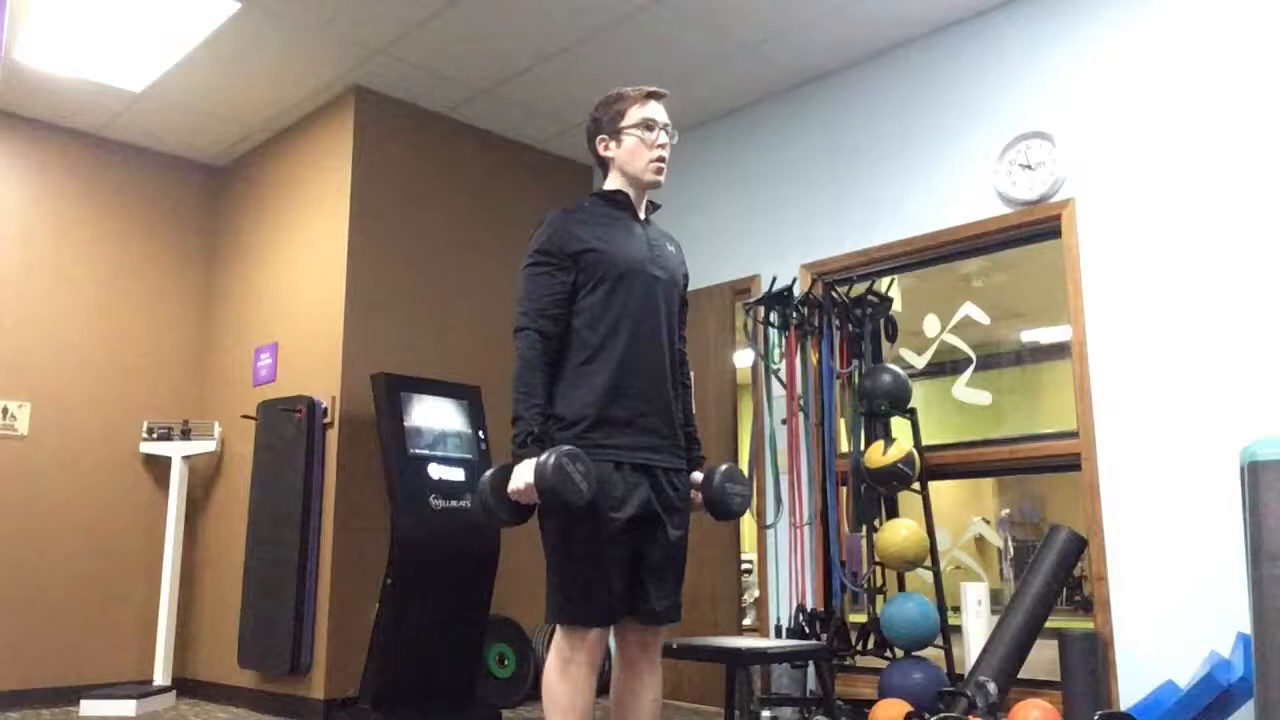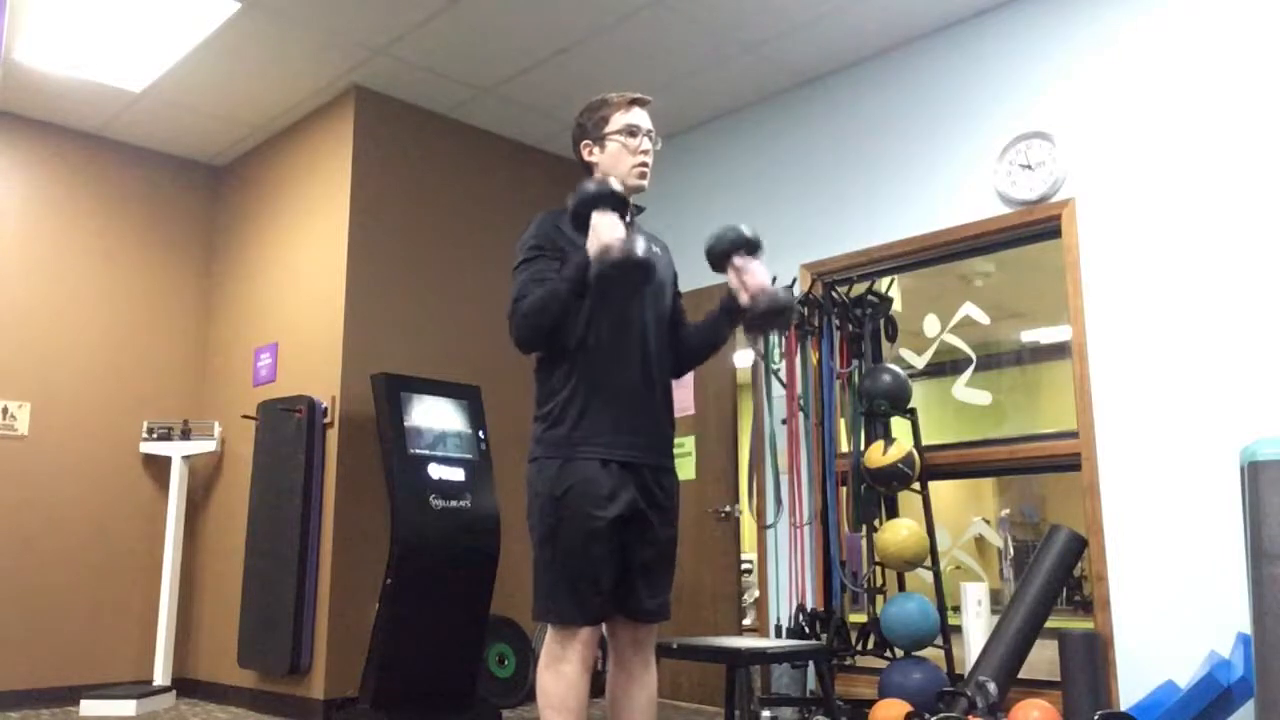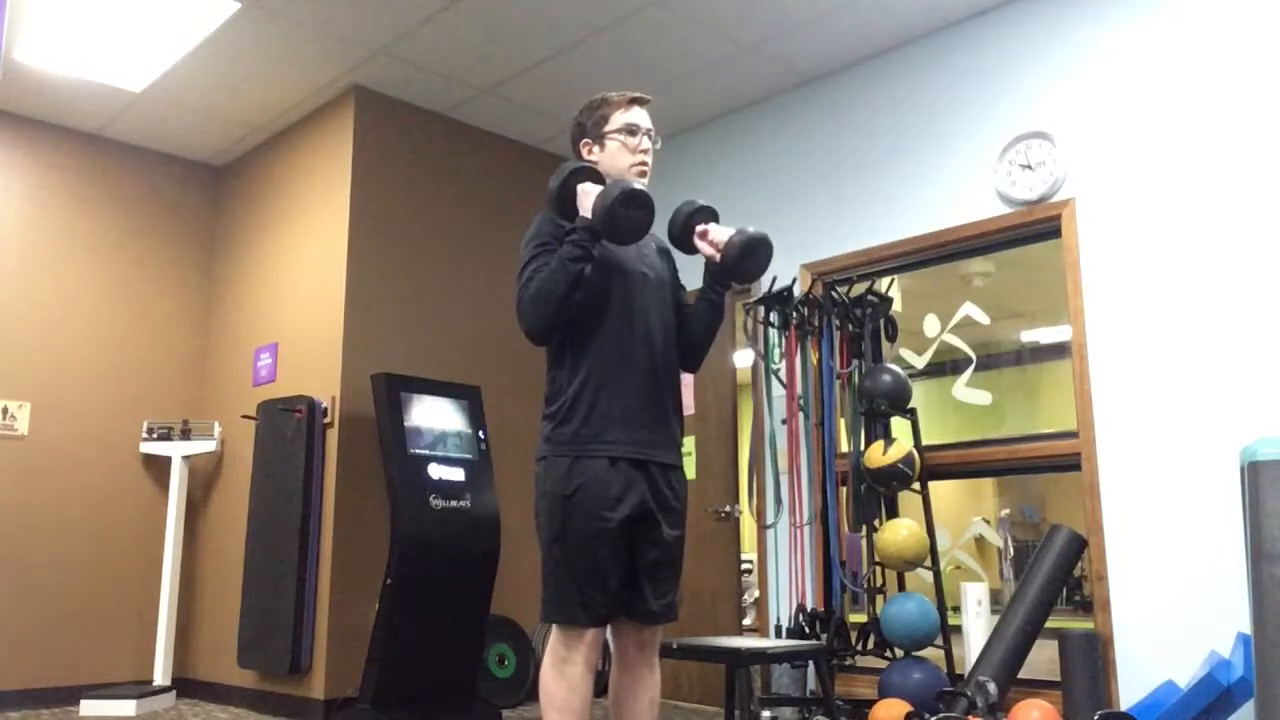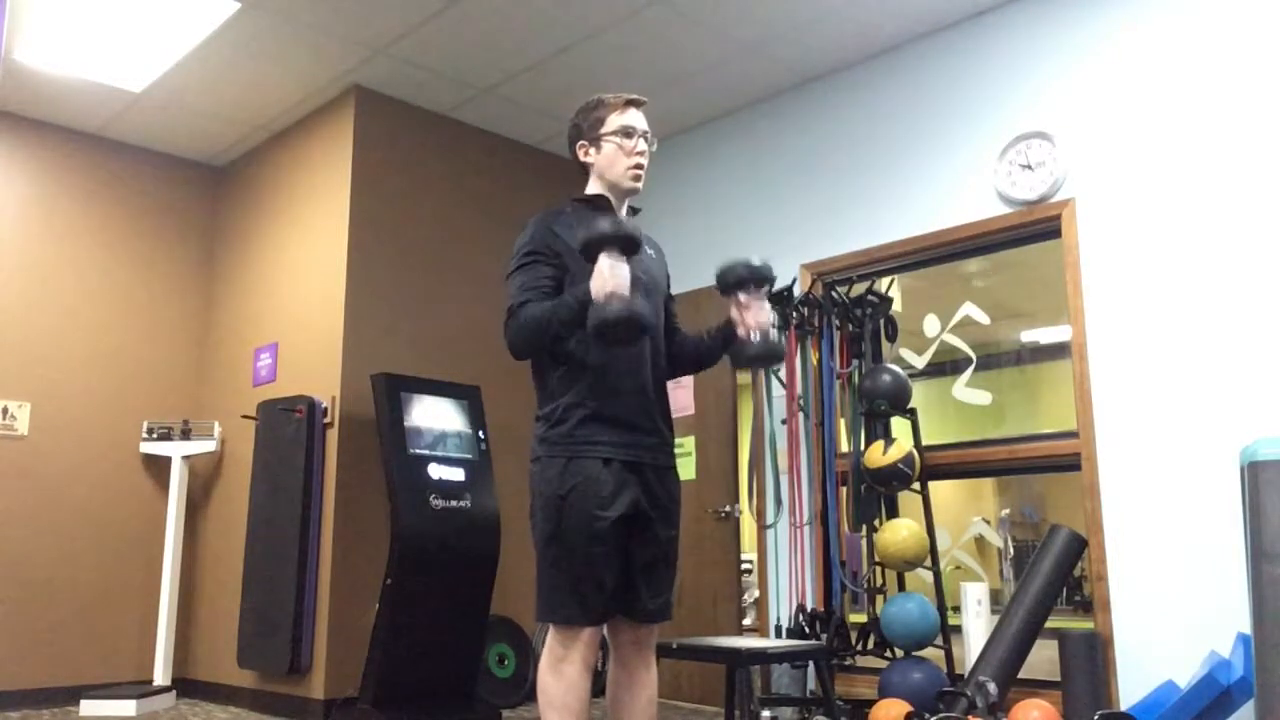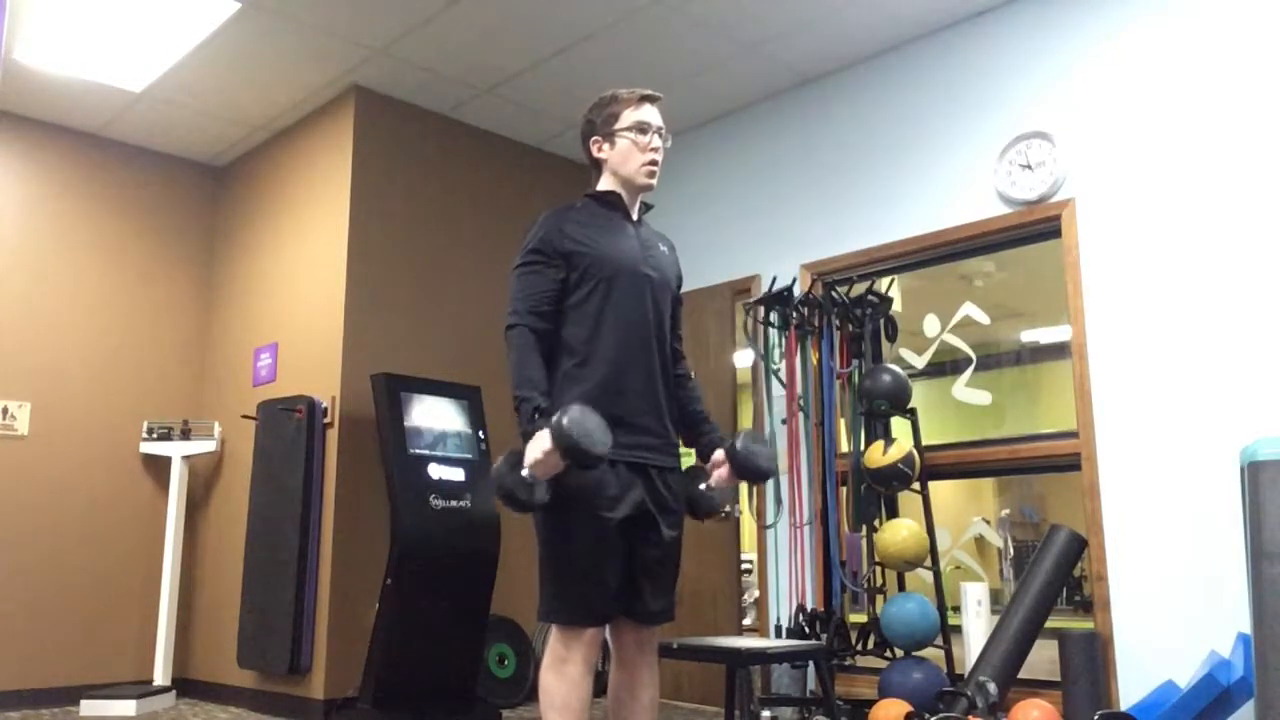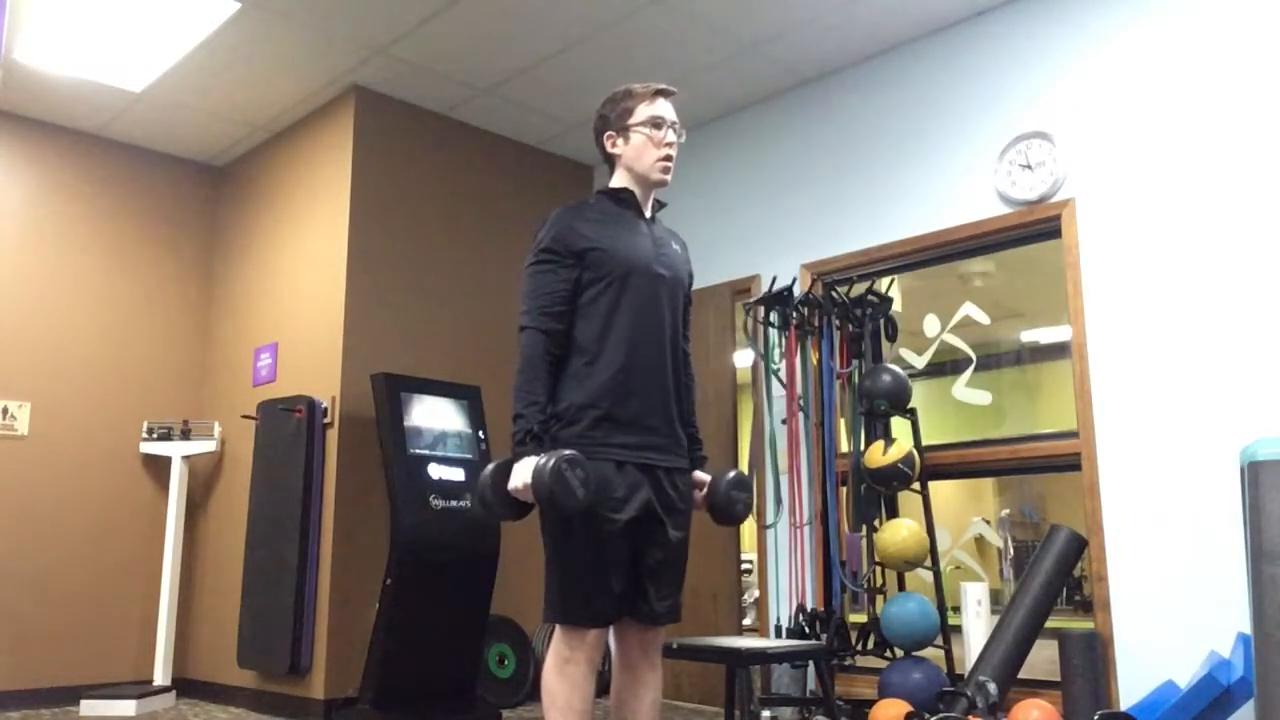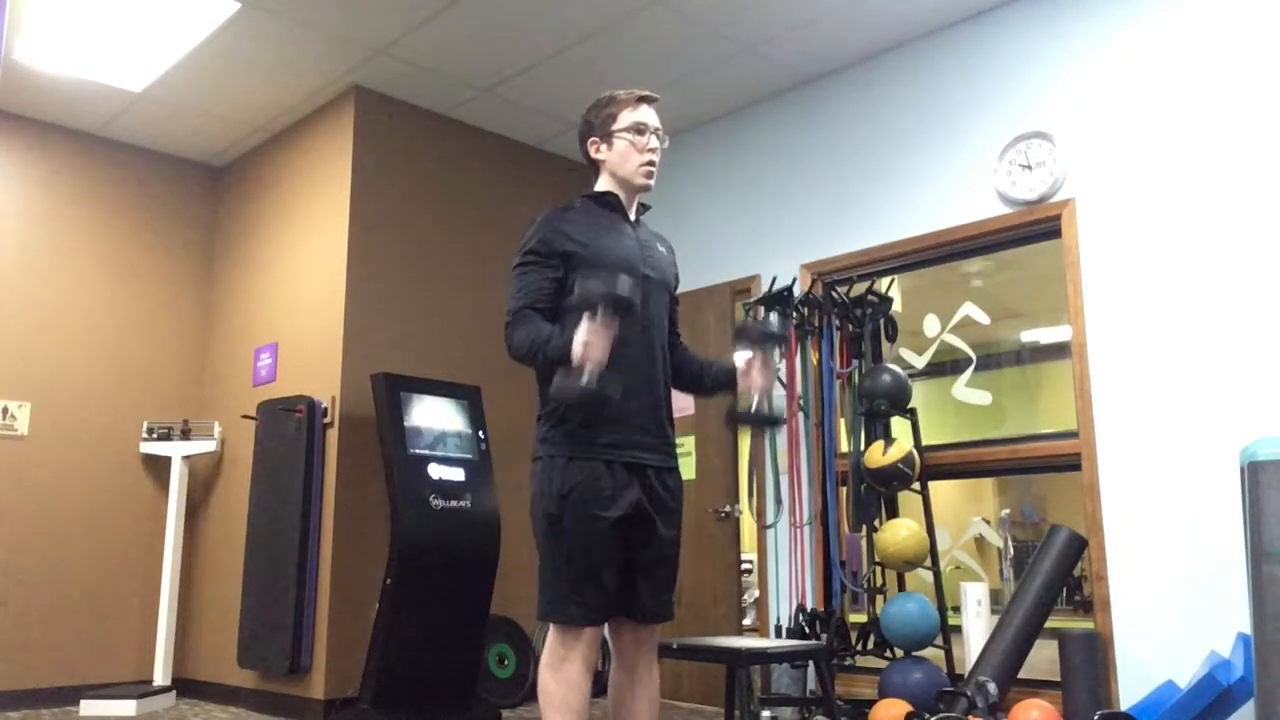
dt=0.7s
person 1, frame 1
left shoulder: (668, 247)
right shoulder: (569, 229)
right elbow: (533, 341)
left wrist: (694, 458)
right wrist: (528, 447)
left hip: (660, 467)
right hip: (589, 462)
left knee: (646, 633)
right knee: (581, 630)
person 1, frame 2
left shoulder: (657, 250)
right shoulder: (557, 229)
left elbow: (676, 357)
right elbow: (525, 326)
left wrist: (732, 307)
right wrist: (588, 261)
left hip: (649, 462)
right hip: (578, 459)
left knee: (638, 631)
right knee: (573, 629)
person 1, frame 3
left shoulder: (656, 247)
right shoulder: (559, 226)
left elbow: (689, 352)
right elbow: (536, 318)
left wrist: (717, 274)
right wrist: (586, 232)
left hip: (658, 461)
right hip: (585, 457)
left knee: (643, 634)
right knee: (578, 631)
person 1, frame 4
left shoulder: (649, 249)
right shoulder: (553, 230)
right elbow: (520, 329)
left wrist: (728, 333)
right wrist: (587, 296)
left hip: (650, 462)
right hip: (579, 457)
left knee: (639, 632)
right knee: (575, 630)
person 1, frame 5
left shoulder: (663, 249)
right shoulder: (562, 229)
right elbow: (524, 333)
left wrist: (709, 441)
right wrist: (536, 422)
left hip: (656, 465)
right hip: (584, 463)
left knee: (642, 632)
right knee: (578, 630)
person 1, frame 6
left shoulder: (674, 246)
right shoulder: (573, 227)
right elbow: (537, 341)
left wrist: (696, 460)
right wrist: (528, 446)
left hip: (663, 468)
right hip: (591, 461)
left knee: (645, 634)
right knee: (581, 631)
person 1, frame 7
left shoulder: (659, 248)
right shoulder: (560, 228)
right elbow: (520, 328)
left wrist: (729, 375)
right wrist: (567, 347)
left hip: (653, 463)
right hip: (582, 457)
left knee: (641, 631)
right knee: (575, 626)
